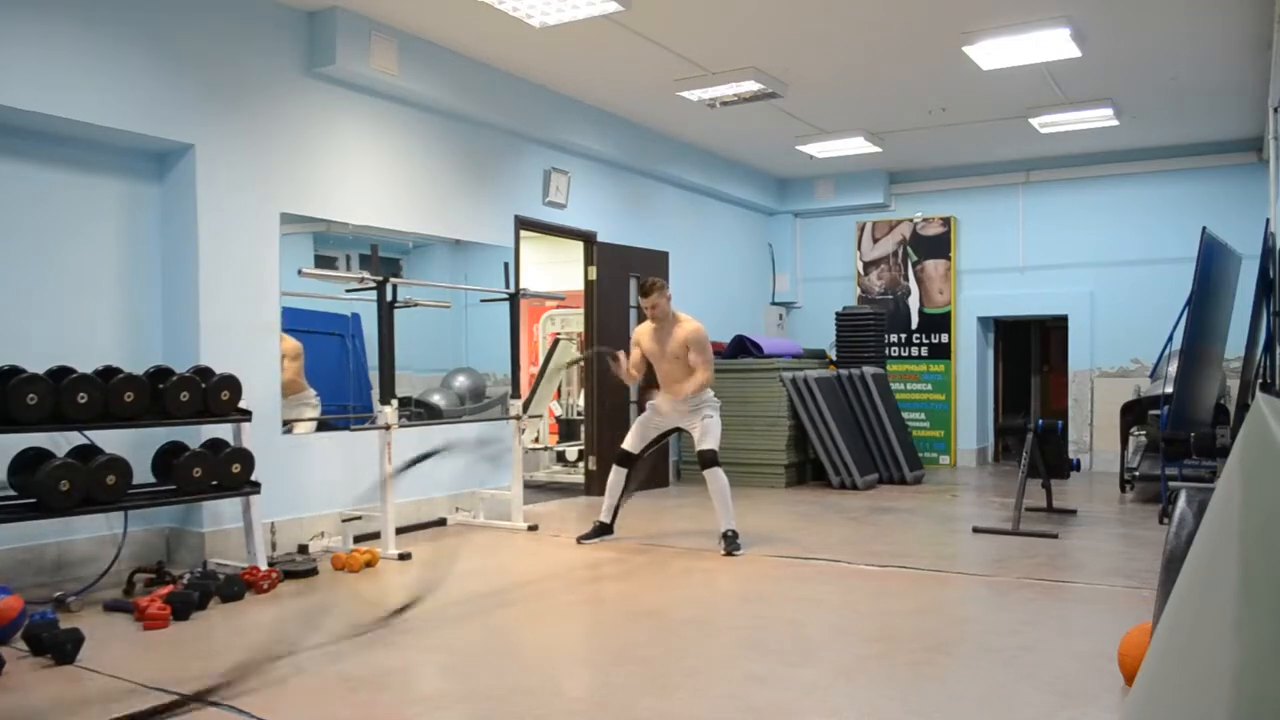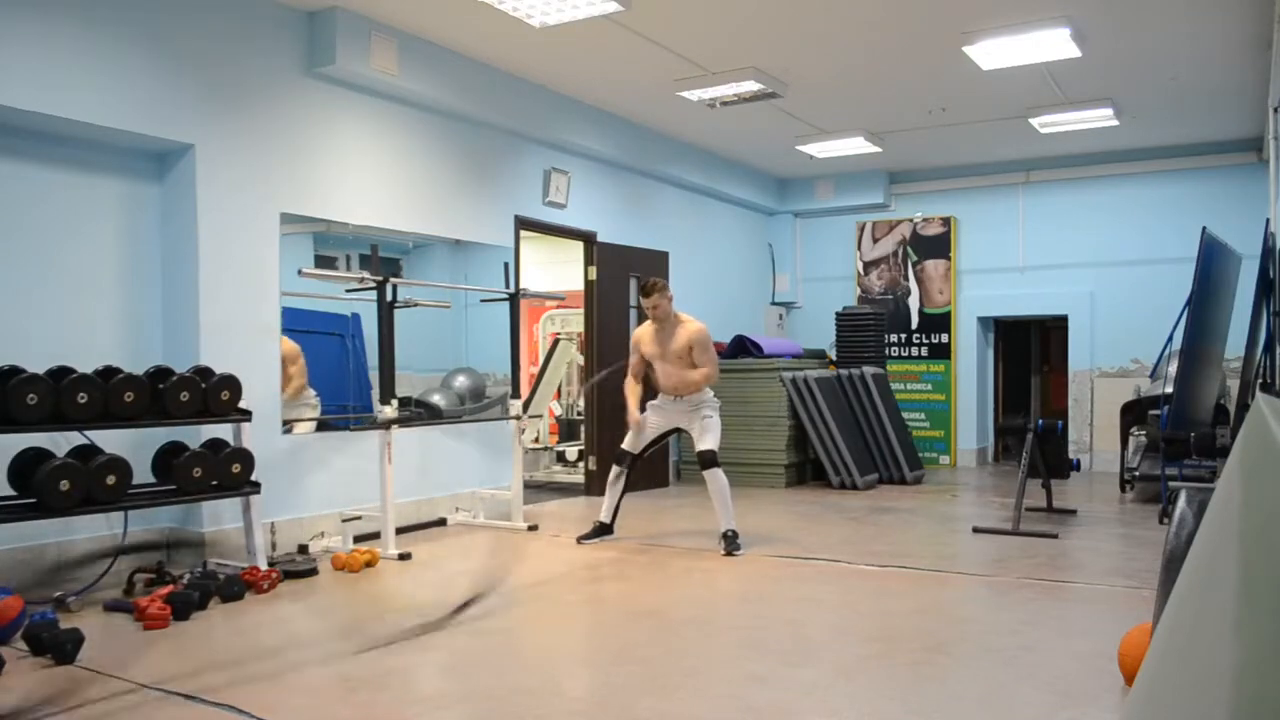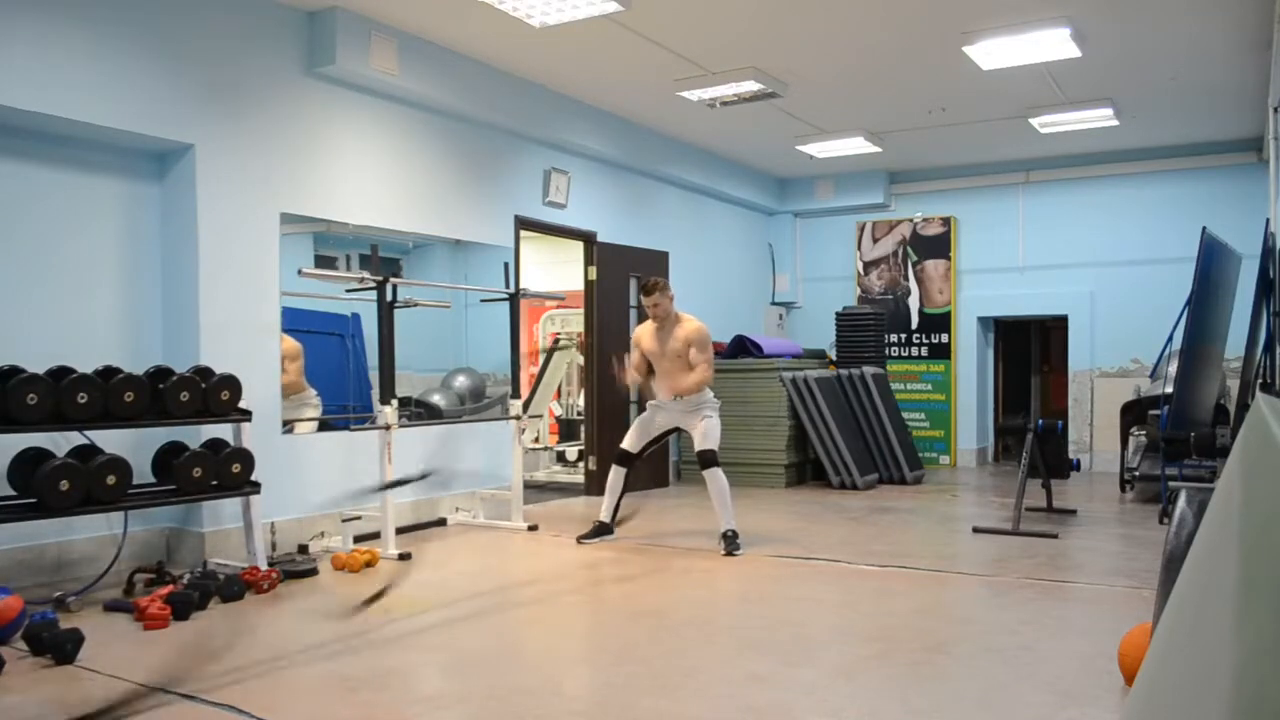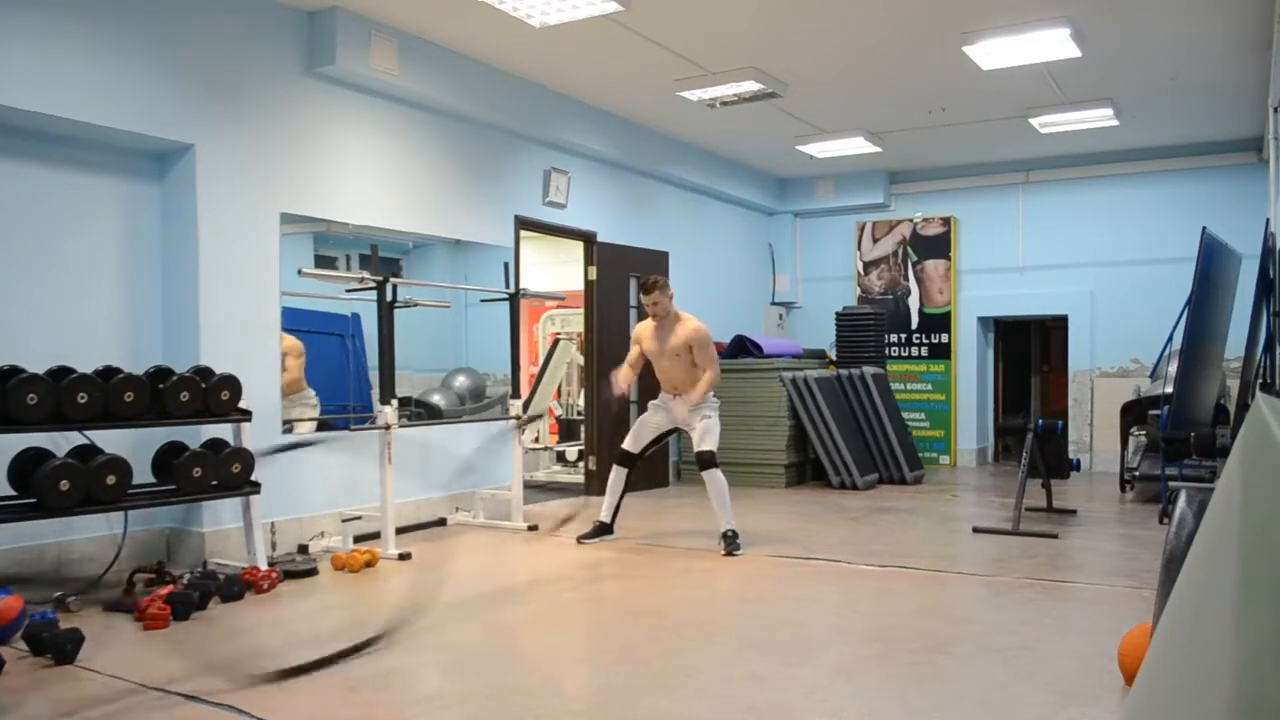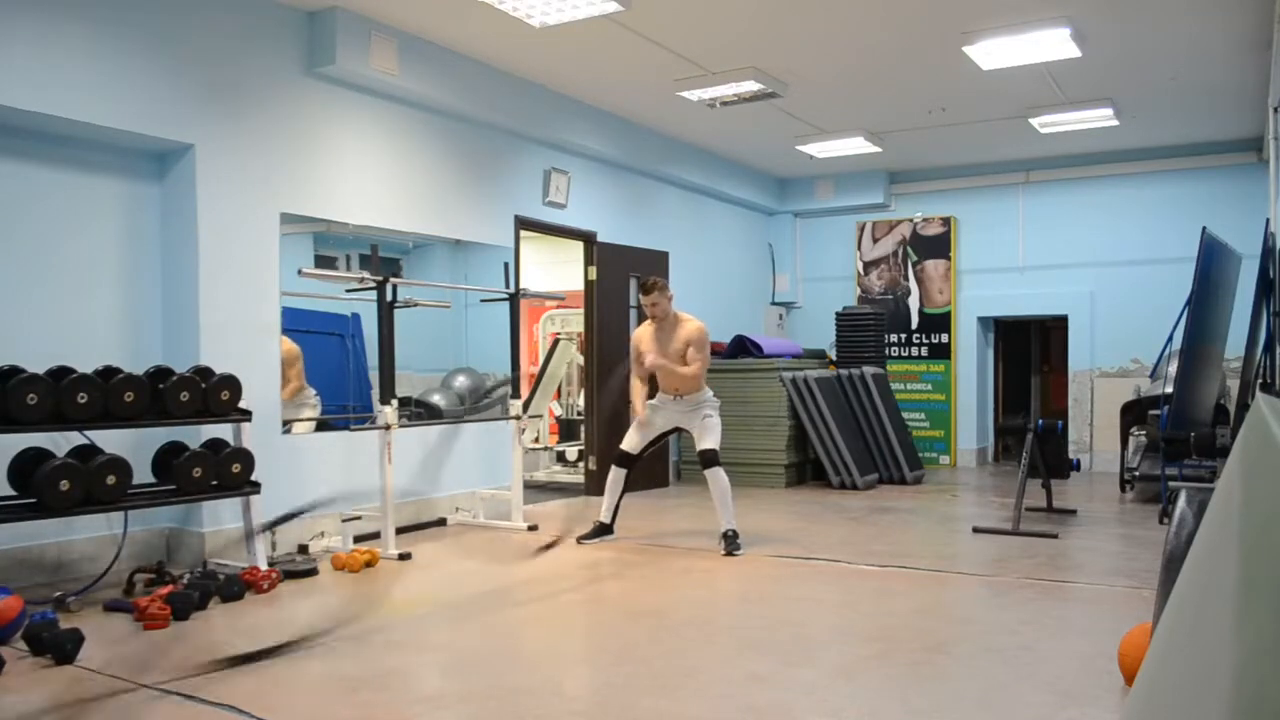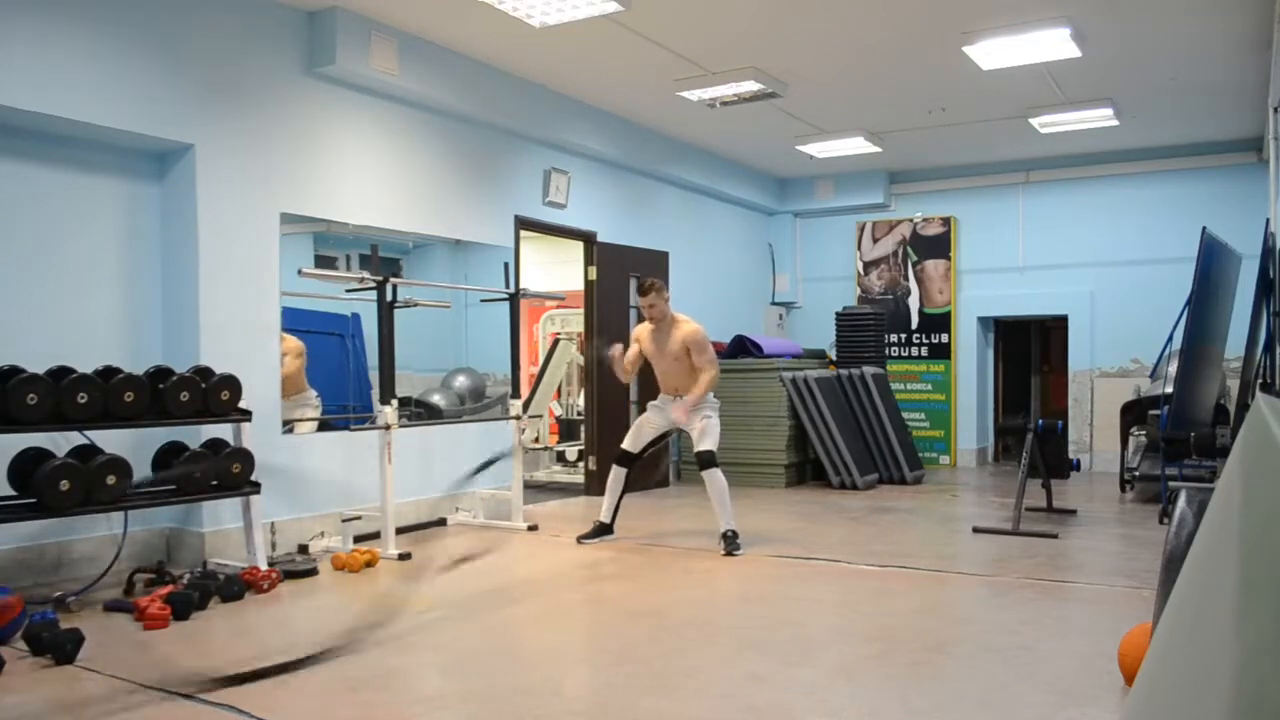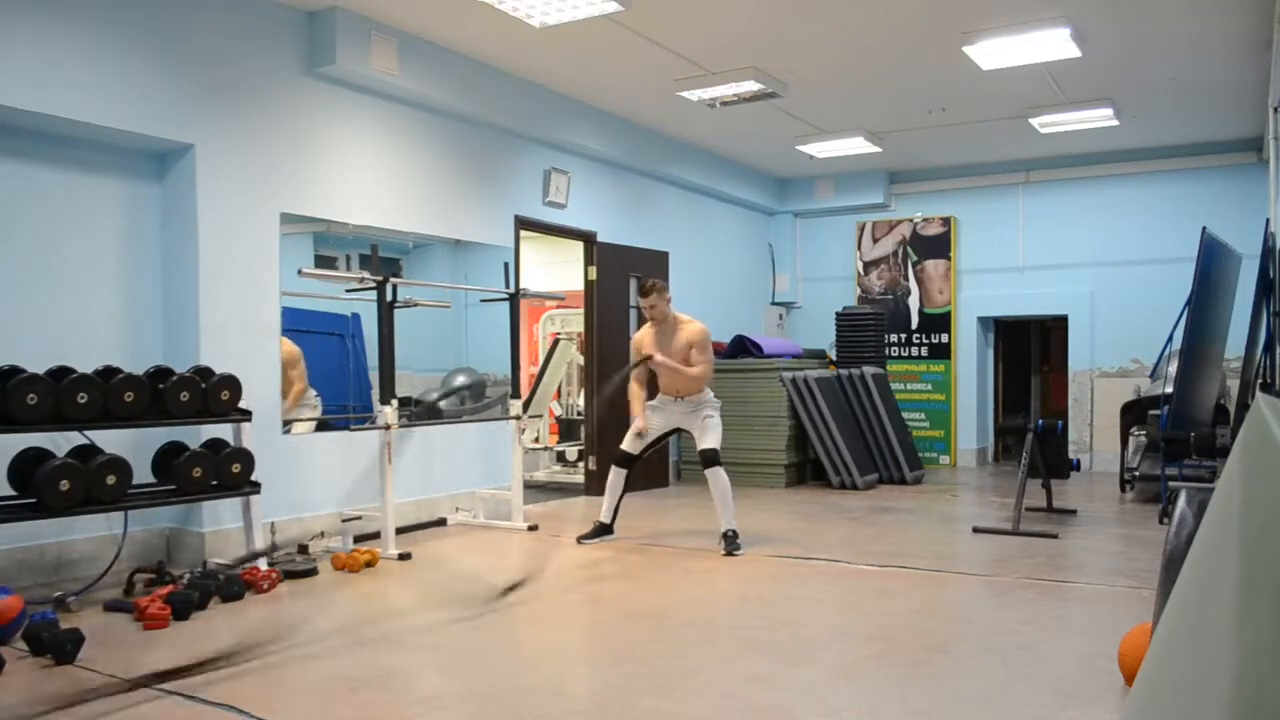
dt=0.2s
person 1, frame 1
left shoulder: (692, 331)
right shoulder: (641, 333)
left elbow: (704, 374)
right elbow: (634, 377)
left wrist: (676, 397)
right wrist: (623, 369)
left hip: (698, 405)
right hip: (663, 406)
left knee: (708, 461)
right knee: (622, 458)
left ankle: (729, 532)
right ankle: (605, 523)
person 1, frame 2
left shoulder: (694, 331)
right shoulder: (640, 334)
left elbow: (711, 373)
right elbow: (633, 377)
left wrist: (675, 375)
right wrist: (632, 410)
left hip: (699, 405)
right hip: (663, 405)
left knee: (708, 461)
right knee: (622, 458)
left ankle: (729, 532)
right ankle: (605, 523)
person 1, frame 3
left shoulder: (694, 330)
right shoulder: (641, 333)
left elbow: (705, 372)
right elbow: (636, 373)
left wrist: (671, 385)
right wrist: (629, 377)
left hip: (698, 405)
right hip: (662, 405)
left knee: (708, 461)
right knee: (621, 458)
left ankle: (729, 532)
right ankle: (605, 523)
person 1, frame 4
left shoulder: (694, 330)
right shoulder: (641, 331)
left elbow: (712, 372)
right elbow: (630, 368)
left wrist: (689, 404)
right wrist: (622, 379)
left hip: (699, 405)
right hip: (663, 404)
left knee: (707, 462)
right knee: (623, 457)
left ankle: (729, 532)
right ankle: (605, 523)
person 1, frame 5
left shoulder: (694, 329)
right shoulder: (640, 335)
left elbow: (697, 374)
right elbow: (638, 378)
left wrist: (662, 364)
right wrist: (639, 409)
left hip: (698, 404)
right hip: (663, 404)
left knee: (710, 461)
right knee: (621, 459)
left ankle: (729, 532)
right ankle: (605, 524)
person 1, frame 6
left shoulder: (691, 332)
right shoulder: (640, 333)
left elbow: (711, 372)
right elbow: (626, 376)
left wrist: (686, 407)
right wrist: (617, 361)
left hip: (698, 406)
right hip: (663, 405)
left knee: (707, 462)
right knee: (622, 458)
left ankle: (729, 532)
right ankle: (605, 523)
person 1, frame 7
left shoulder: (695, 331)
right shoulder: (641, 338)
left elbow: (703, 376)
right elbow: (636, 382)
left wrist: (668, 365)
right wrist: (638, 417)
left hip: (699, 406)
right hip: (663, 406)
left knee: (710, 461)
right knee: (621, 459)
left ankle: (729, 532)
right ankle: (605, 524)
